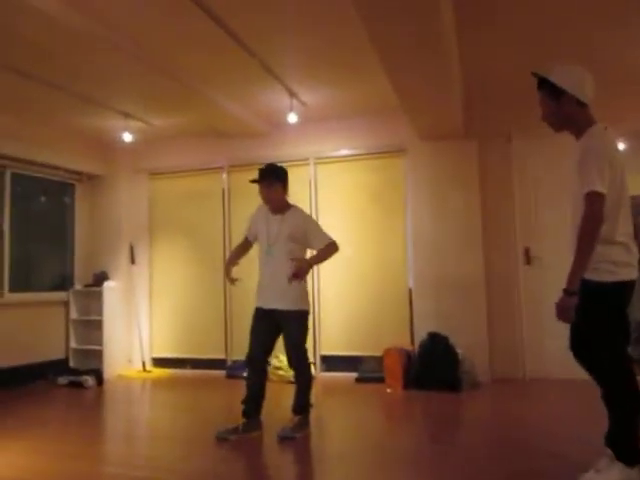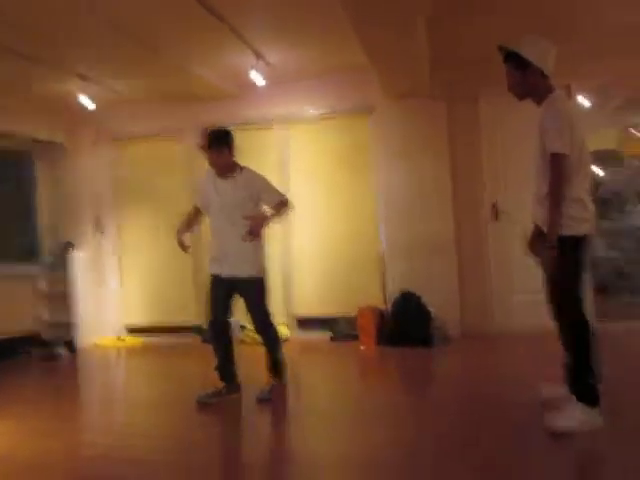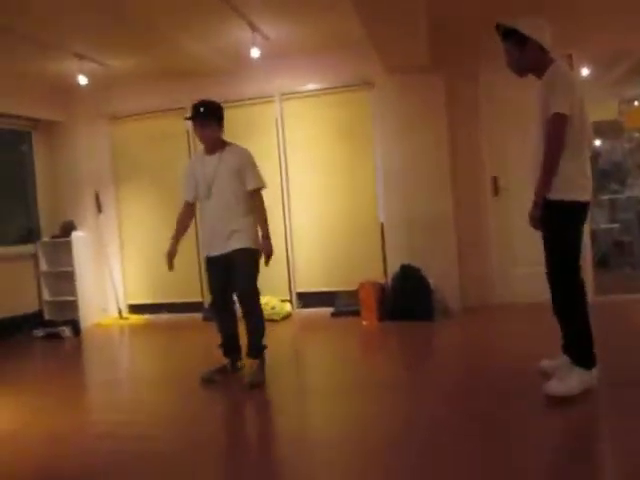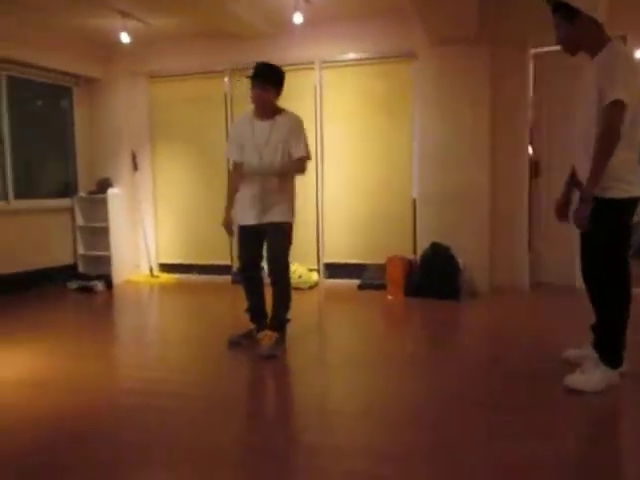
dt=0.5s
person 1, frame 1
left shoulder: (594, 145)
right shoulder: (595, 141)
left elbow: (594, 218)
left wrist: (571, 287)
left hip: (607, 274)
right hip: (604, 272)
right knee: (586, 349)
person 1, frame 2
left shoulder: (554, 109)
right shoulder: (552, 108)
left elbow: (559, 179)
left wrist: (551, 239)
right wrist: (540, 229)
left hip: (566, 229)
right hip: (561, 228)
left knee: (568, 311)
right knee: (564, 309)
left ankle: (587, 404)
right ankle: (576, 386)
person 1, frame 3
left shoulder: (557, 77)
right shoulder: (553, 80)
left elbow: (555, 142)
left wrist: (538, 199)
right wrist: (544, 198)
left hip: (564, 196)
right hip: (563, 196)
left knee: (564, 279)
right knee: (561, 278)
left ankle: (583, 364)
right ankle: (574, 354)
person 1, frame 4
right shoulder: (599, 65)
left wrist: (586, 195)
right wrist: (569, 188)
right hip: (599, 191)
right knee: (595, 271)
right ankle: (601, 347)
person 2, frame 1
left shoulder: (301, 219)
right shoulder: (260, 214)
left elbow: (331, 247)
right elbow: (248, 240)
left wrist: (309, 263)
right wrist: (231, 260)
left hip: (293, 303)
right hip: (265, 302)
left knee: (297, 359)
right knee: (255, 360)
left ankle: (301, 416)
right ankle: (251, 419)
person 2, frame 2
left shoulder: (251, 179)
right shoulder: (207, 181)
left elbow: (282, 202)
right elbow: (198, 209)
left wrist: (263, 219)
right wrist: (182, 229)
left hip: (249, 266)
right hip: (220, 267)
left knee: (261, 322)
right knee: (217, 325)
left ankle: (277, 375)
right ankle: (229, 382)
person 2, frame 3
left shoulder: (240, 156)
right shoulder: (194, 165)
left elbow: (256, 198)
right elbow: (189, 206)
left wrist: (265, 236)
right wrist: (175, 242)
left hip: (242, 241)
right hip: (212, 246)
left knee: (247, 298)
right knee: (220, 303)
left ankle: (255, 358)
right ankle: (232, 359)
person 2, frame 4
left shoulder: (291, 123)
right shoulder: (240, 125)
left elbow: (300, 165)
right elbow: (235, 169)
left wrist: (262, 173)
right wrist: (228, 209)
left hip: (278, 212)
right hip: (247, 213)
left knee: (278, 271)
right knee: (248, 270)
left ankle: (277, 331)
right ankle: (259, 325)
